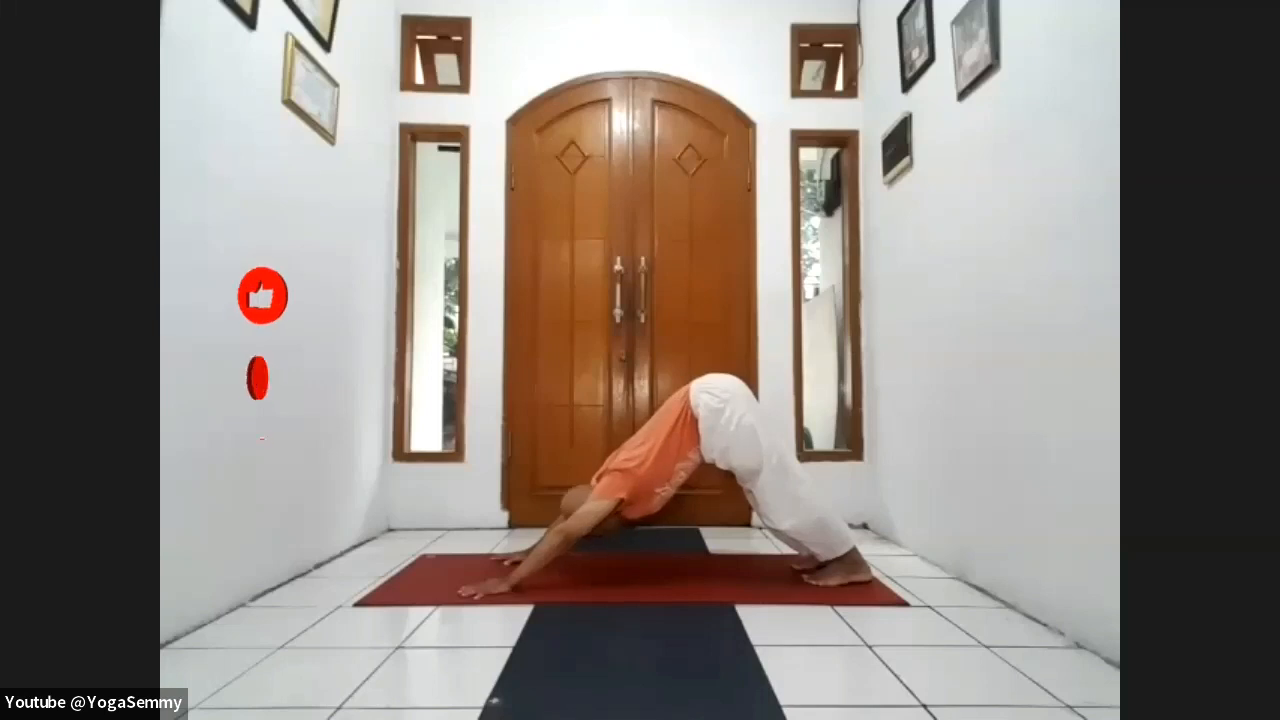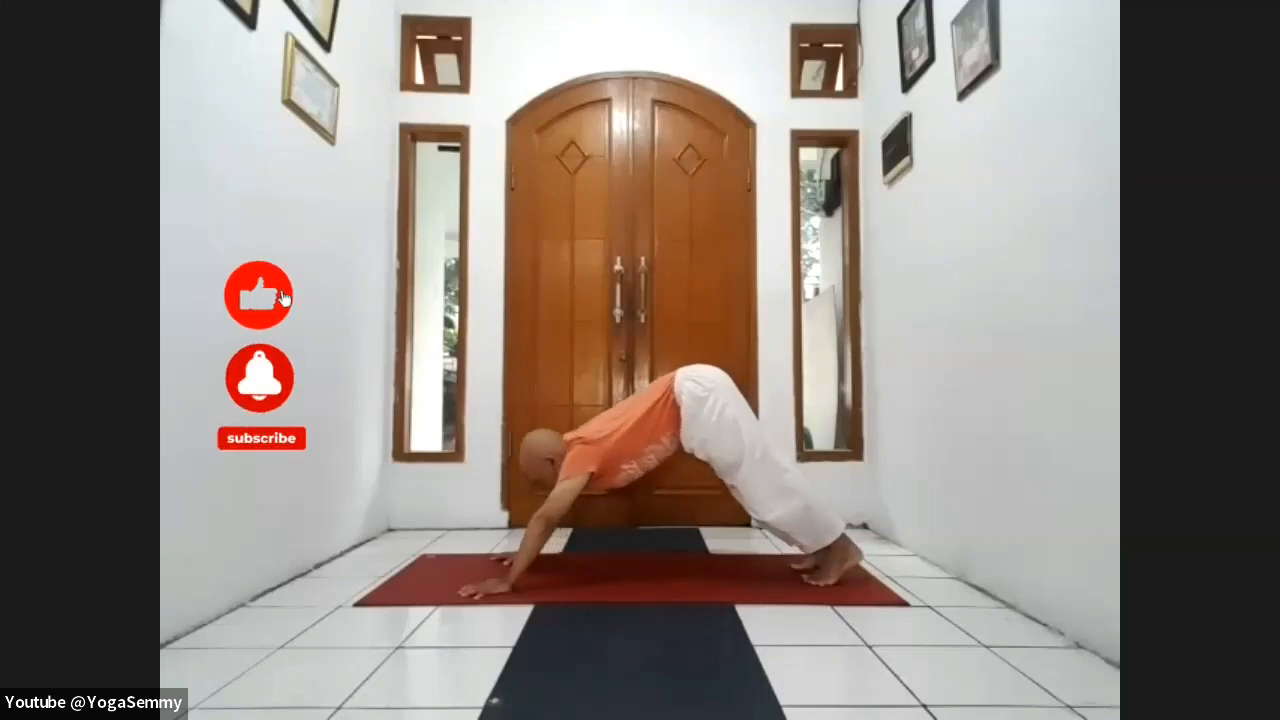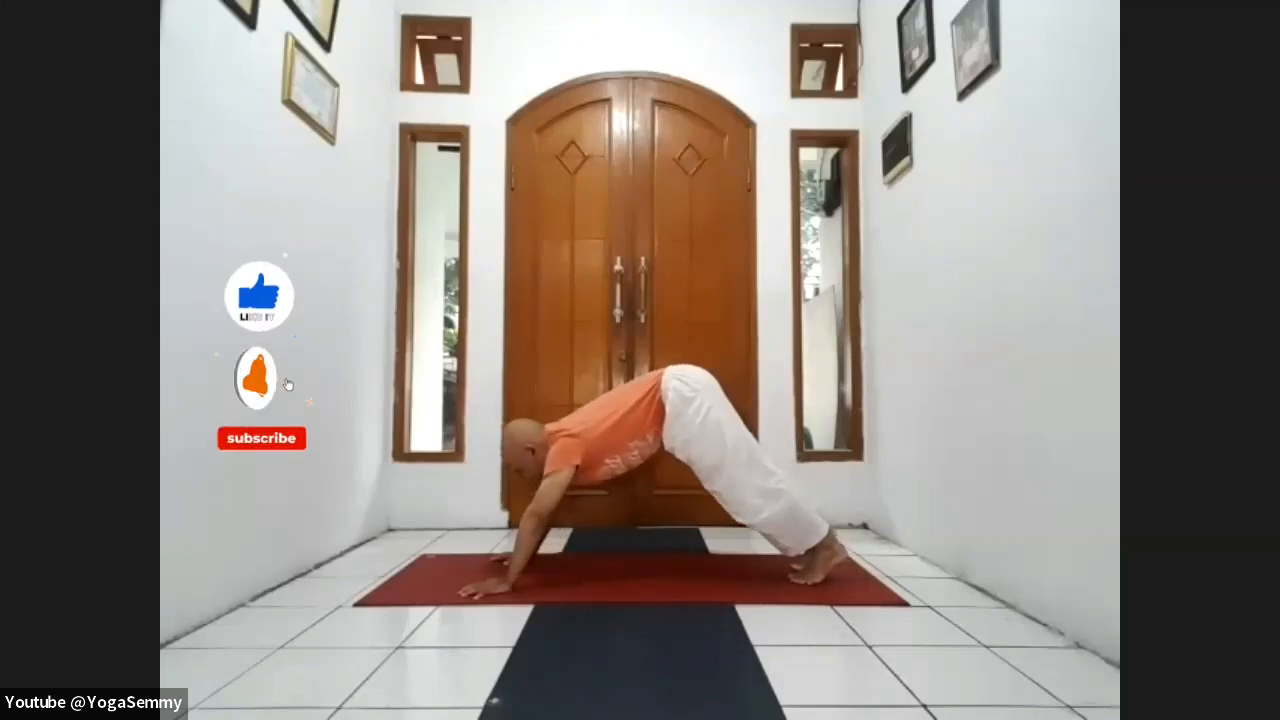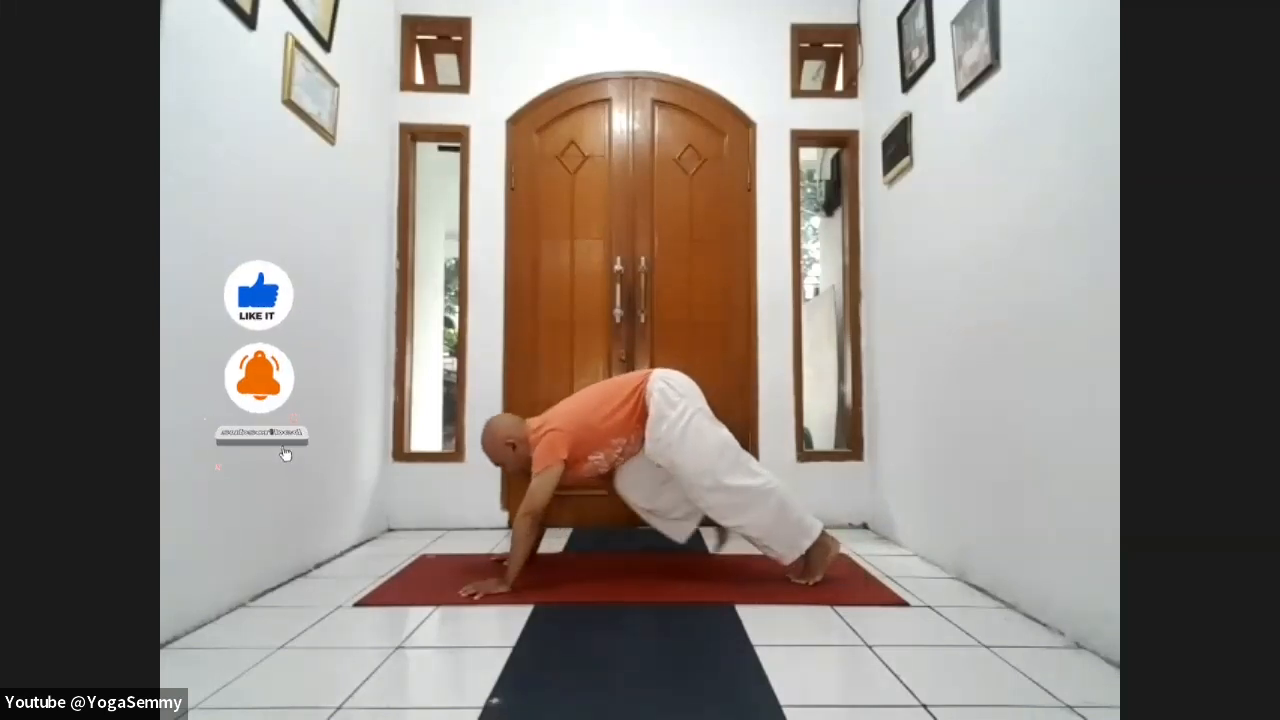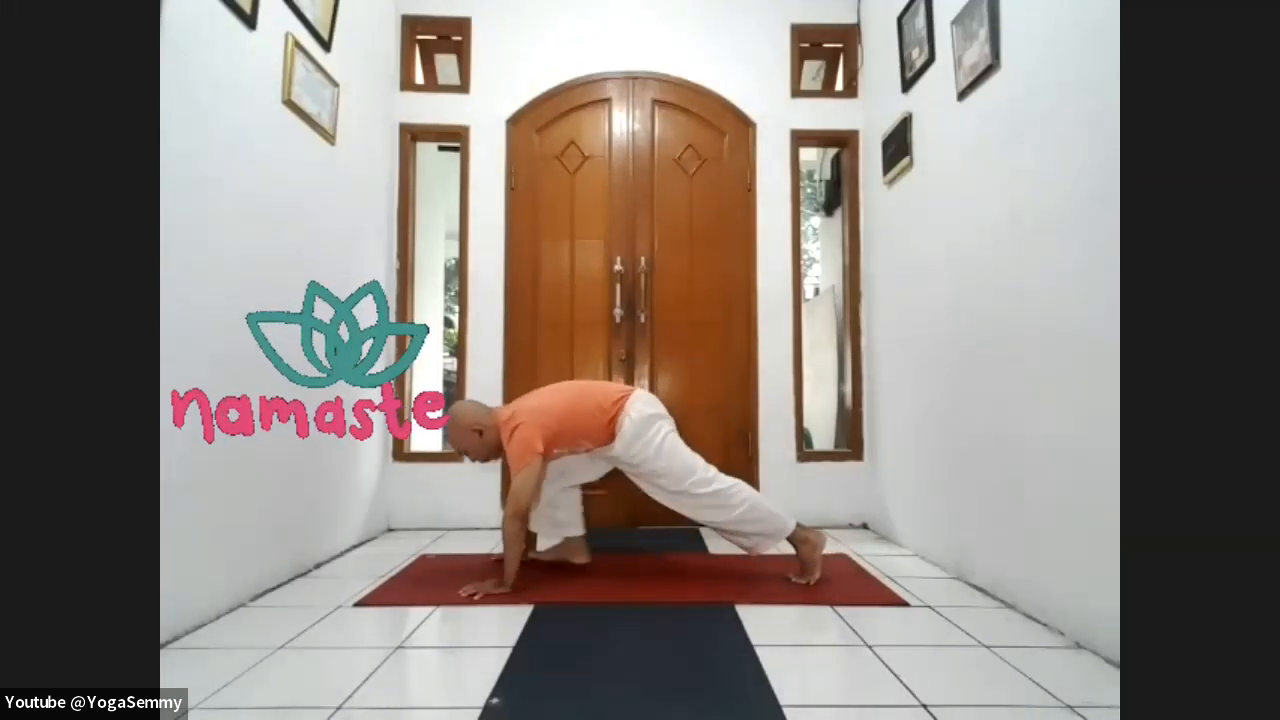
dt=1s
person 1, frame 1
left shoulder: (616, 485)
right shoulder: (611, 484)
left elbow: (567, 533)
right elbow: (566, 524)
left wrist: (510, 581)
right wrist: (535, 552)
left hip: (715, 406)
right hip: (712, 401)
left knee: (775, 485)
right knee: (769, 482)
left ankle: (849, 560)
right ankle: (825, 550)
person 1, frame 2
left shoulder: (579, 456)
right shoulder: (575, 449)
left elbow: (545, 518)
right elbow: (550, 517)
left wrist: (507, 580)
right wrist: (526, 555)
left hip: (697, 396)
right hip: (694, 395)
left knee: (760, 477)
right knee: (757, 476)
left ankle: (839, 547)
right ankle: (824, 547)
person 1, frame 3
left shoulder: (563, 447)
right shoulder: (559, 440)
left elbow: (536, 514)
right elbow: (543, 513)
left wrist: (507, 579)
right wrist: (525, 556)
left hip: (681, 396)
right hip: (678, 394)
left knee: (742, 481)
right knee: (739, 480)
left ankle: (822, 545)
right ankle: (809, 542)
person 1, frame 4
left shoulder: (548, 440)
right shoulder: (542, 433)
left elbow: (529, 513)
right elbow: (537, 509)
left wrist: (506, 580)
right wrist: (525, 554)
left hip: (664, 401)
right hip: (656, 403)
left knee: (726, 479)
right knee: (634, 484)
left ankle: (817, 543)
right ankle: (710, 517)
person 1, frame 5
left shoulder: (519, 430)
right shoulder: (512, 419)
left elbow: (515, 511)
right elbow: (526, 497)
left wrist: (504, 581)
right wrist: (516, 551)
left hip: (633, 422)
right hip: (612, 427)
left knee: (701, 487)
right knee: (554, 473)
left ankle: (803, 538)
right ankle: (572, 545)
